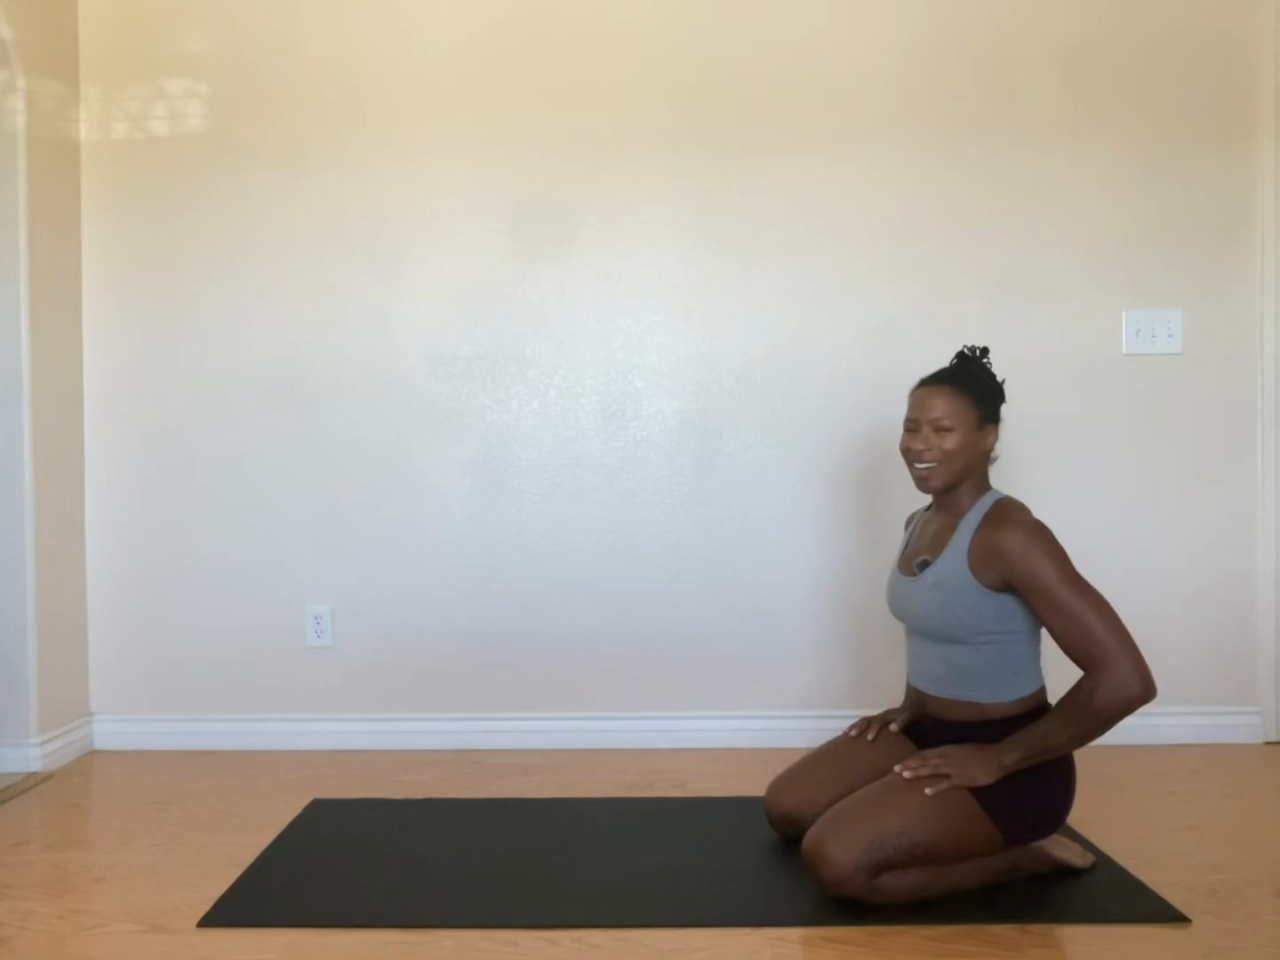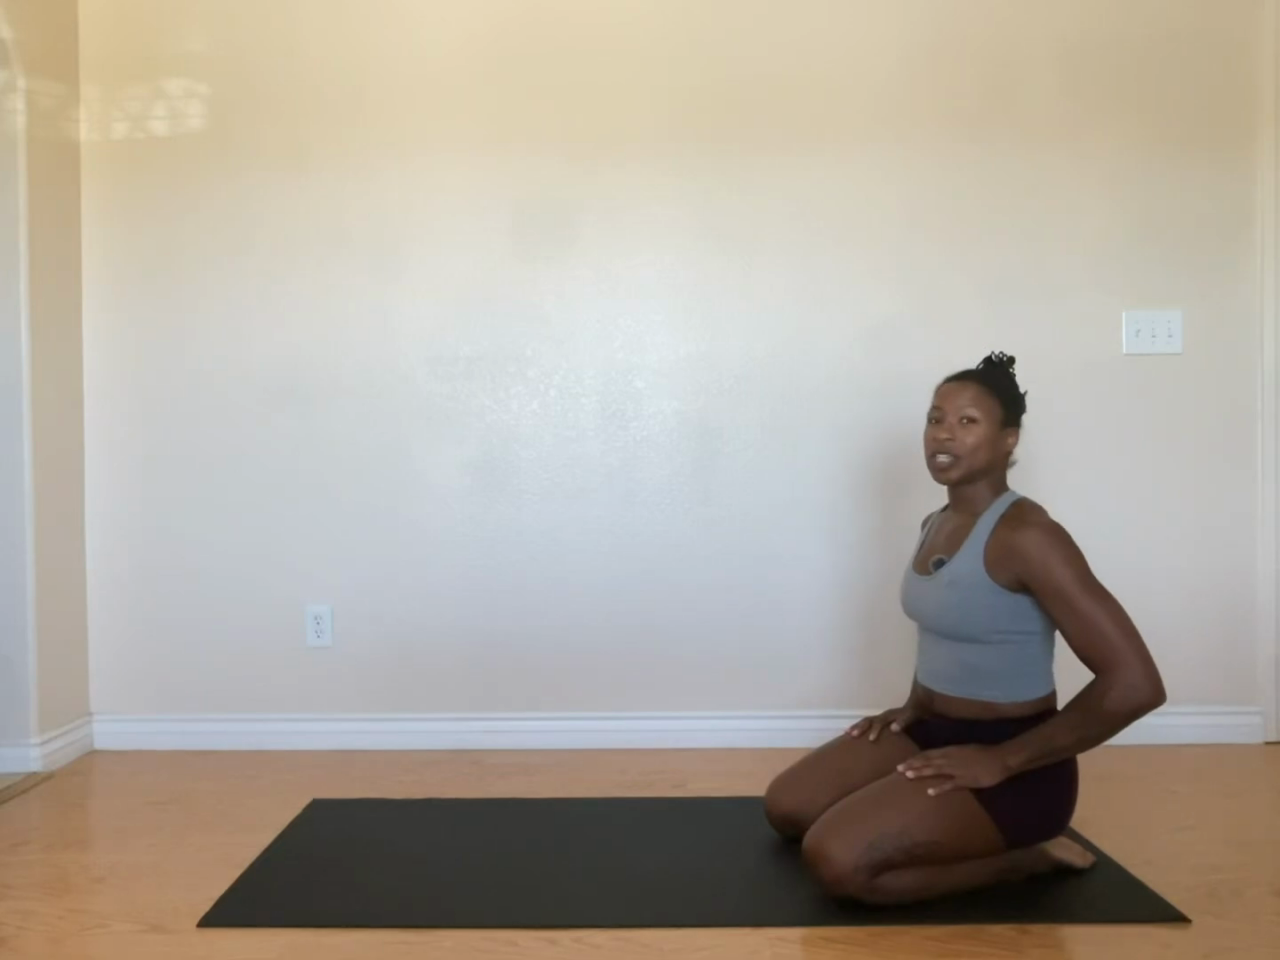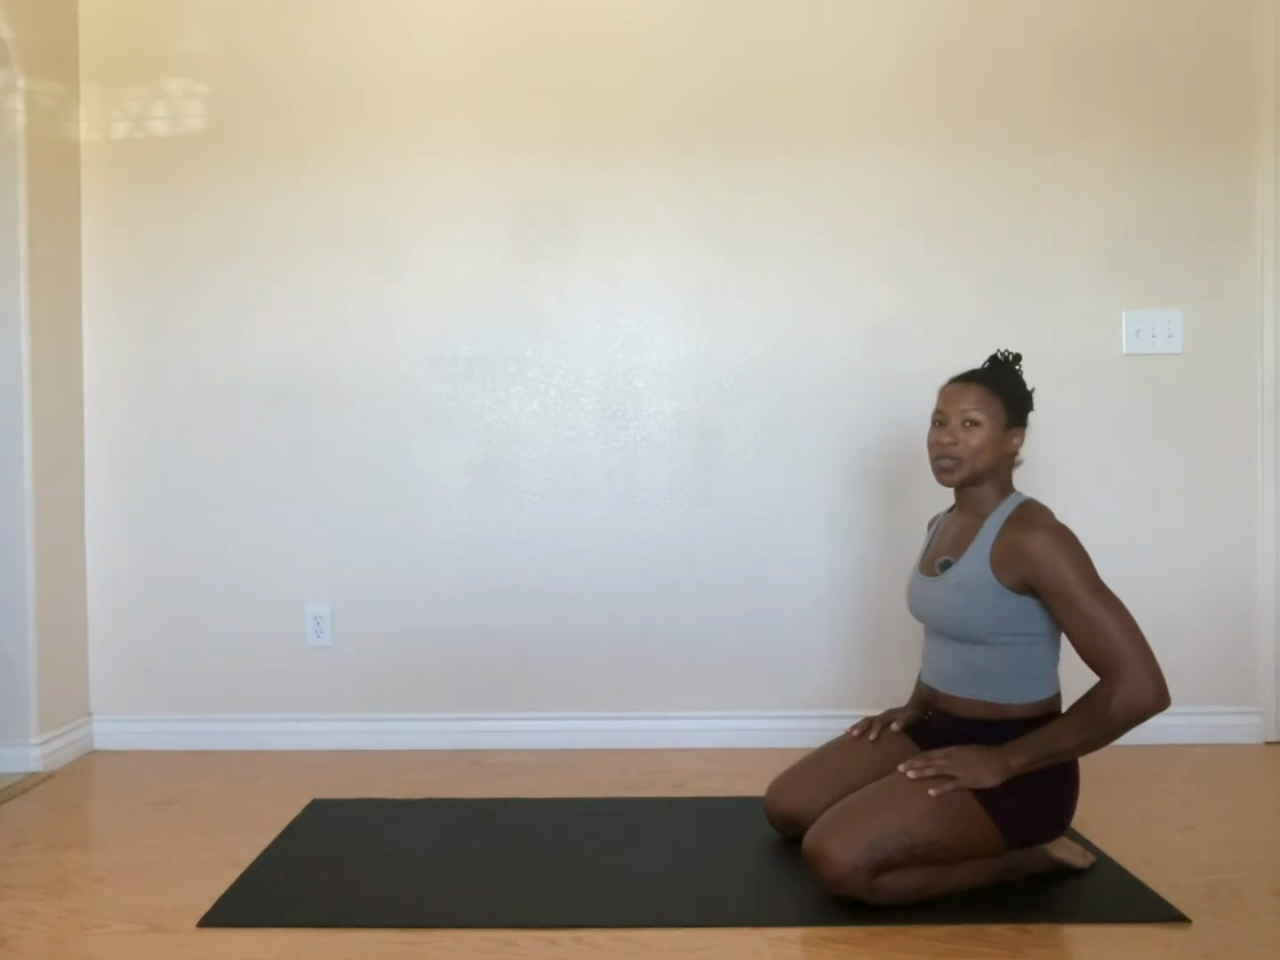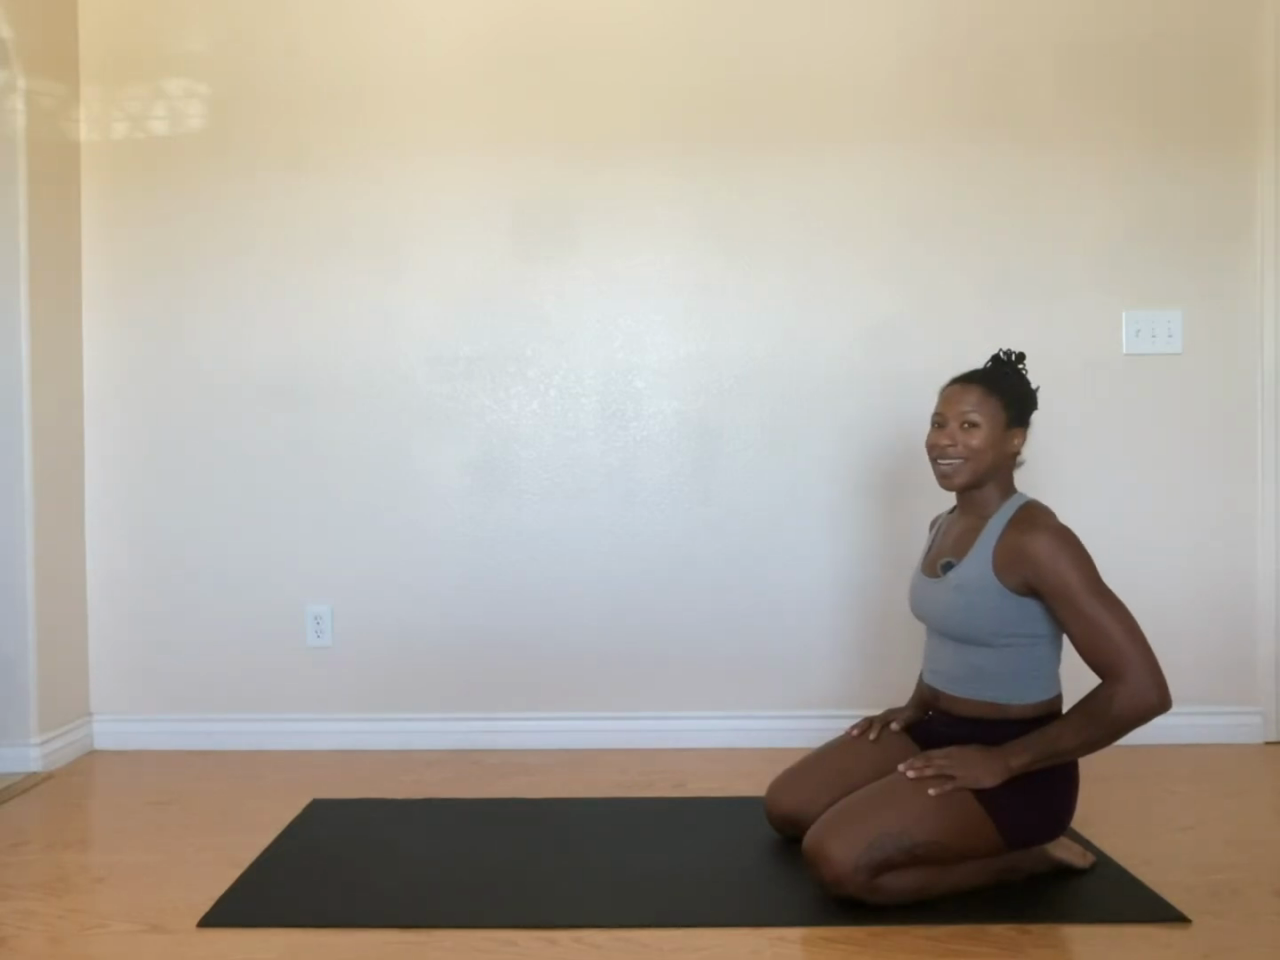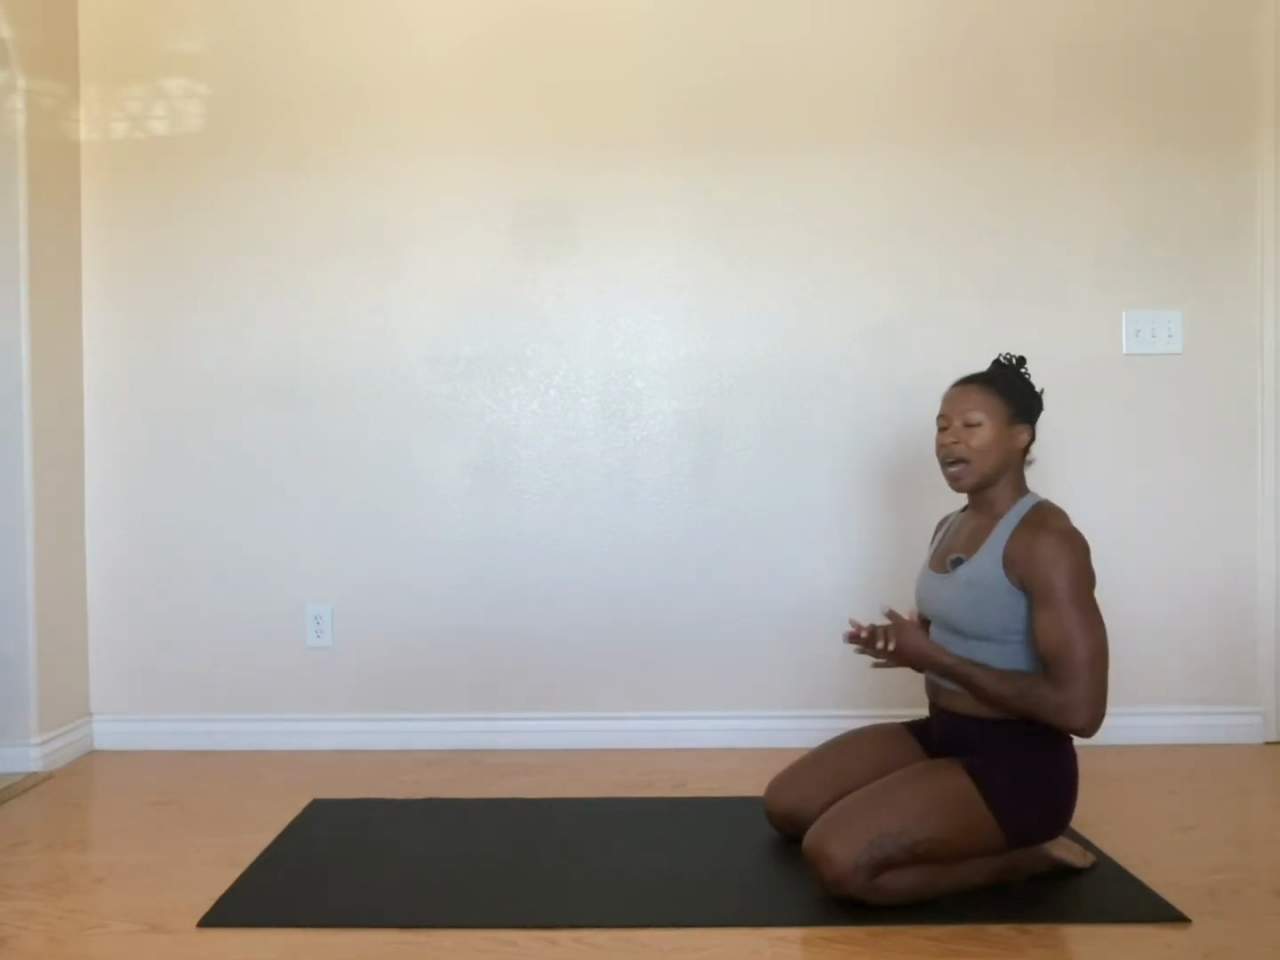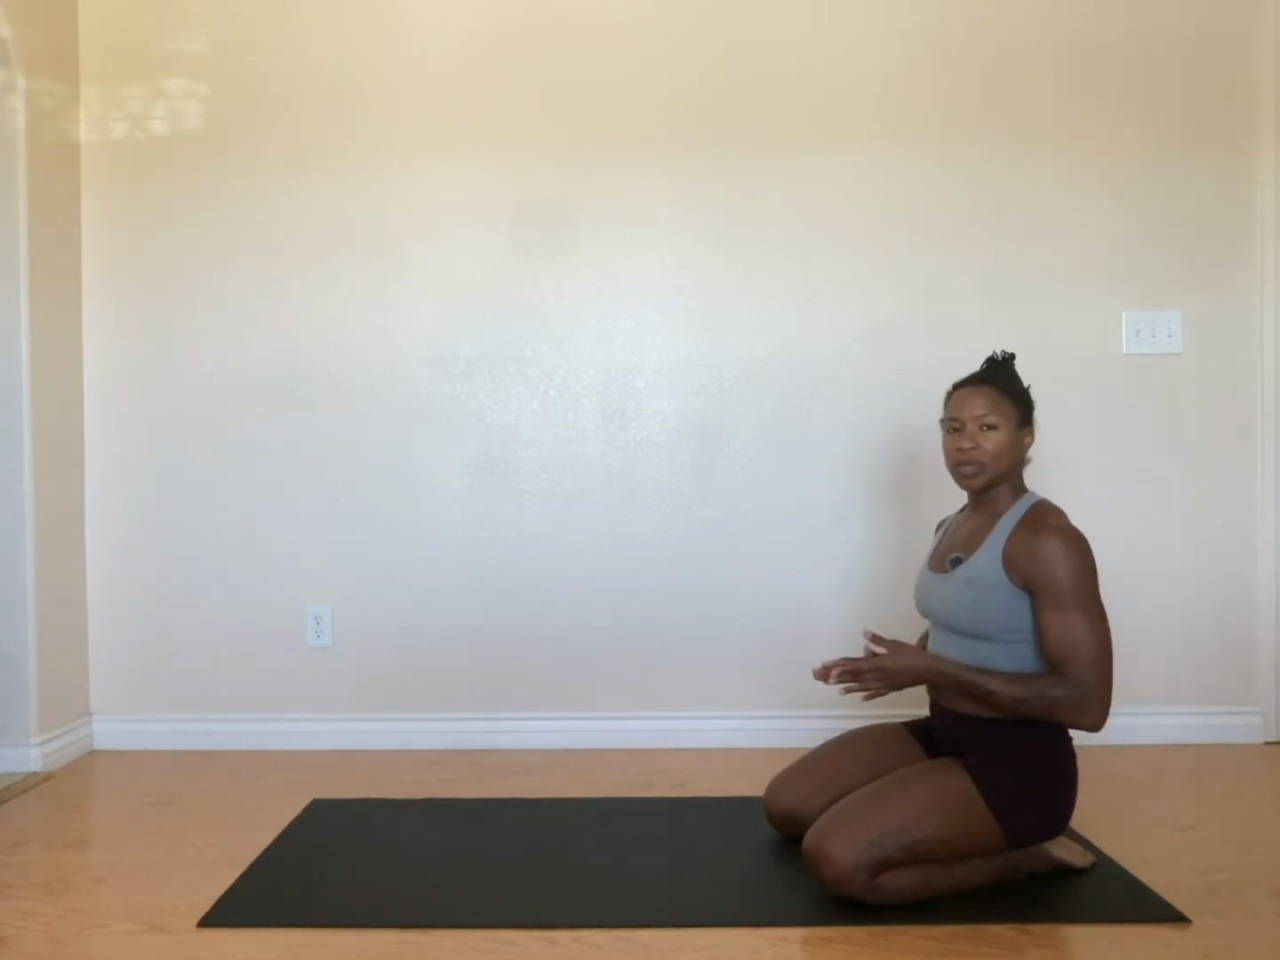
dt=0.5s
person 1, frame 1
left shoulder: (1009, 534)
right shoulder: (921, 524)
left elbow: (1125, 679)
left wrist: (999, 761)
right wrist: (910, 708)
left hip: (1007, 764)
right hip: (934, 732)
left knee: (837, 860)
right knee: (786, 808)
left ankle: (1030, 855)
right ankle: (962, 831)
person 1, frame 2
left shoulder: (1025, 534)
right shoulder: (936, 526)
left elbow: (1136, 683)
left wrist: (1003, 761)
right wrist: (914, 706)
left hip: (1011, 765)
right hip: (938, 731)
left knee: (837, 860)
right knee: (785, 807)
left ankle: (1030, 855)
right ankle: (971, 830)
person 1, frame 3
left shoulder: (1032, 537)
right shoulder: (943, 526)
left elbow: (1140, 687)
left wrist: (1005, 762)
right wrist: (915, 707)
left hip: (1012, 766)
right hip: (940, 731)
left knee: (839, 860)
right knee: (786, 807)
left ankle: (1030, 857)
right ankle: (960, 833)
person 1, frame 4
left shoulder: (1035, 539)
right shoulder: (945, 526)
left elbow: (1141, 689)
left wrist: (1005, 762)
right wrist: (915, 707)
left hip: (1015, 767)
right hip: (943, 732)
left knee: (838, 859)
right knee: (786, 807)
left ankle: (1030, 856)
right ankle: (975, 835)
person 1, frame 5
left shoulder: (1046, 539)
right shoulder: (951, 528)
left elbow: (1079, 707)
left wrist: (934, 656)
right wrist: (897, 642)
left hip: (1016, 763)
right hip: (940, 733)
left knee: (837, 858)
right knee: (785, 805)
left ankle: (1028, 857)
right ankle: (970, 837)
person 1, frame 6
left shoulder: (1047, 539)
right shoulder: (952, 527)
left elbow: (1088, 702)
left wrist: (933, 670)
right wrist: (895, 664)
left hip: (1018, 764)
right hip: (941, 733)
left knee: (838, 859)
right knee: (785, 805)
left ankle: (1029, 856)
right ankle: (977, 835)
